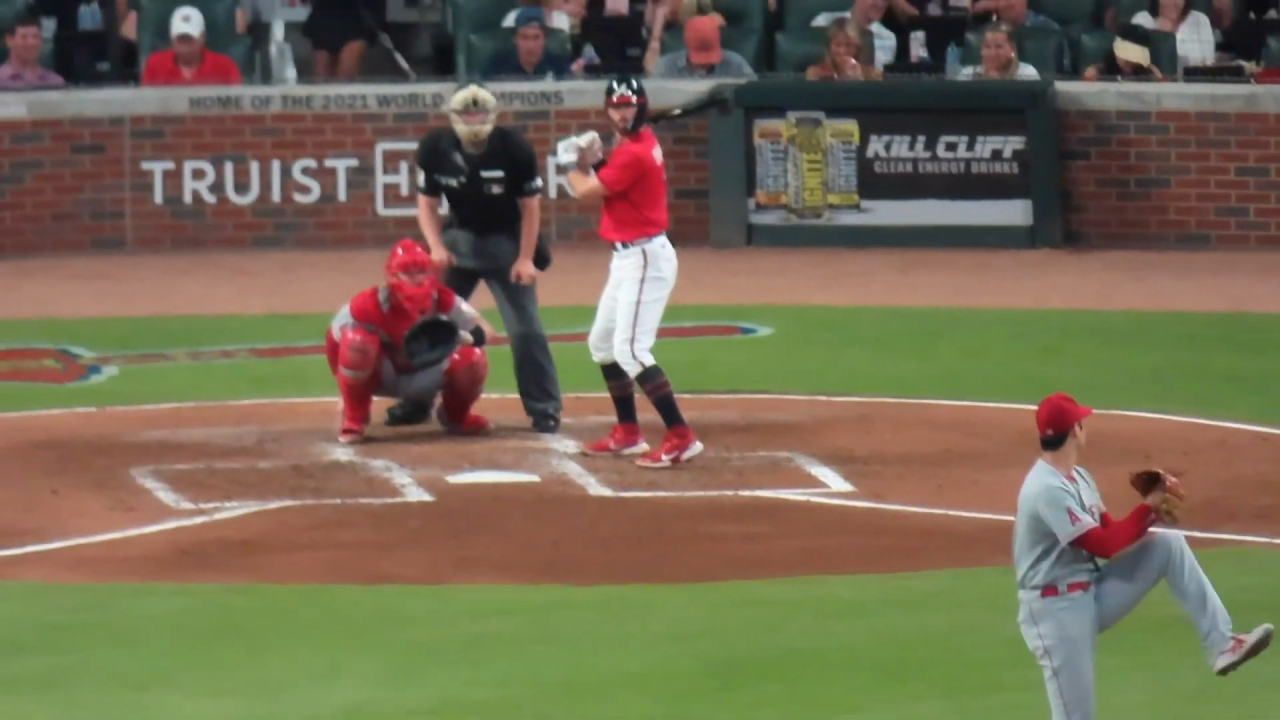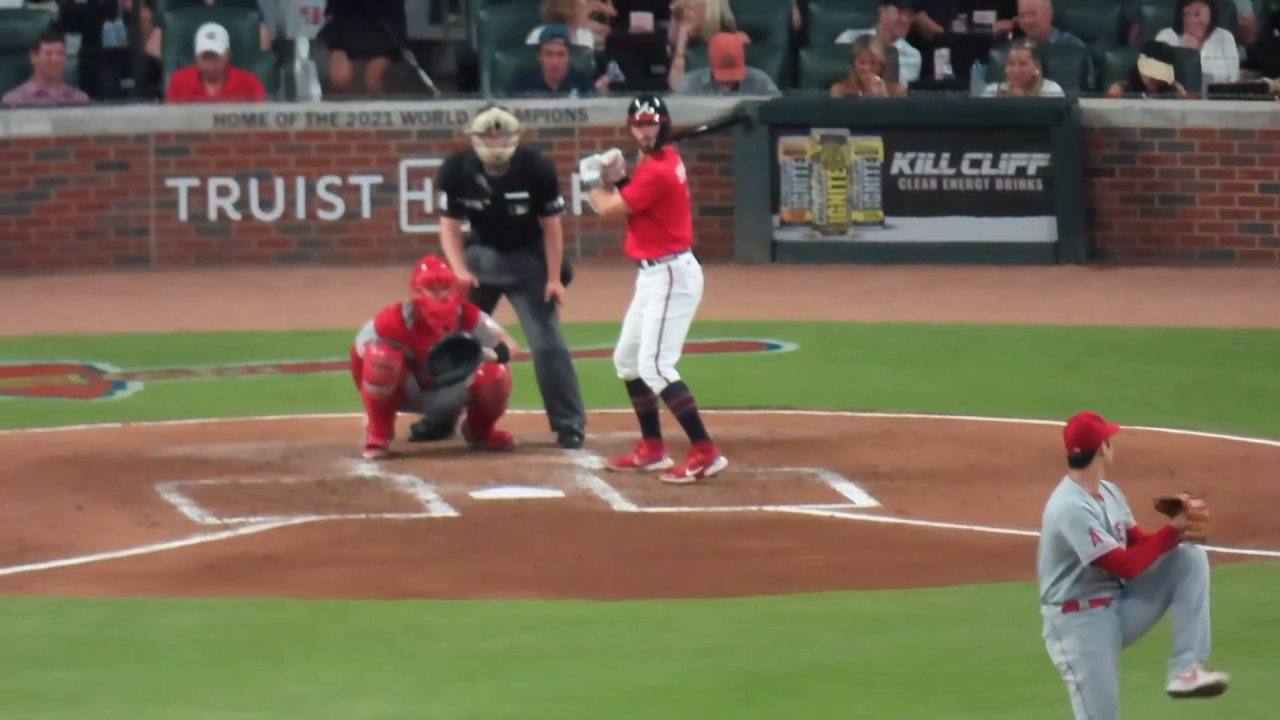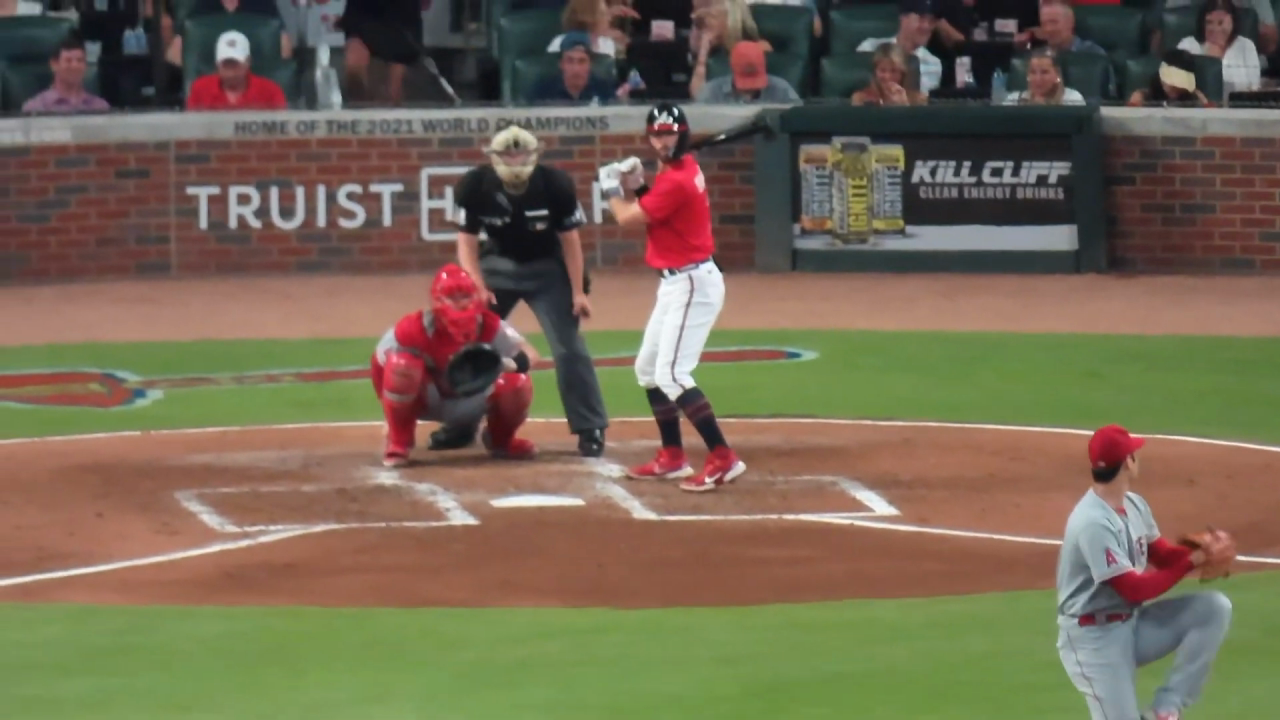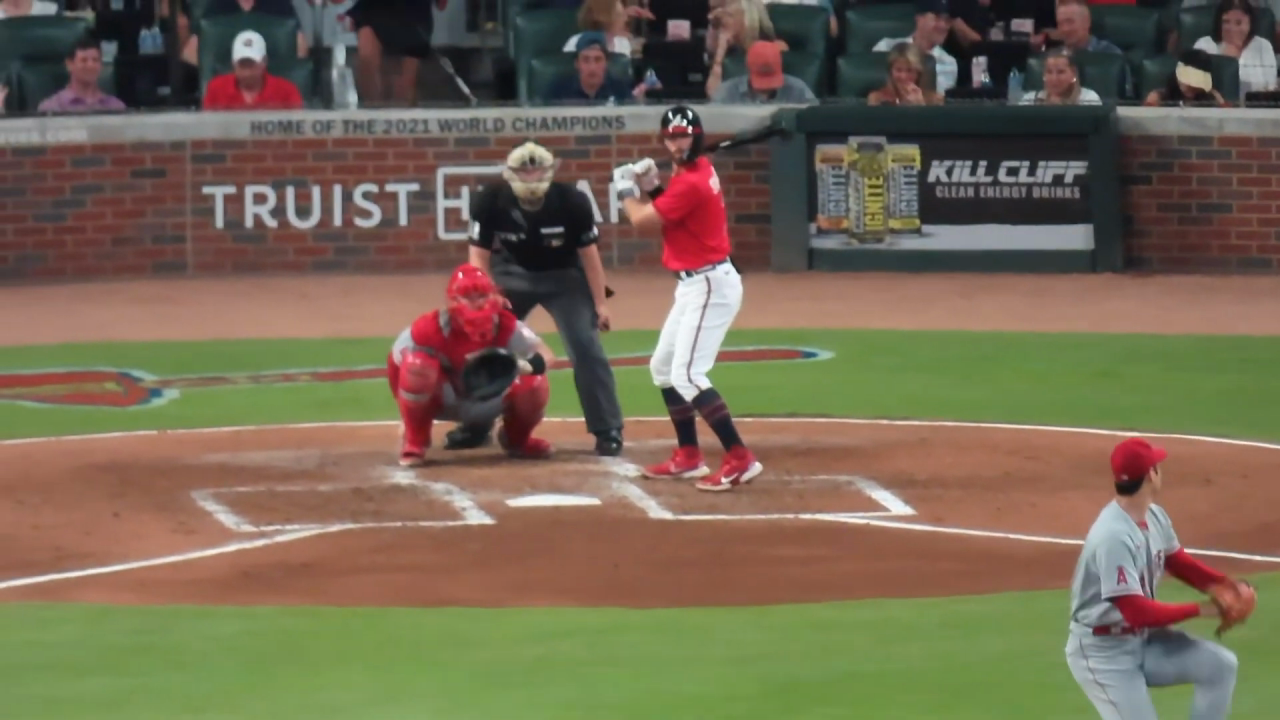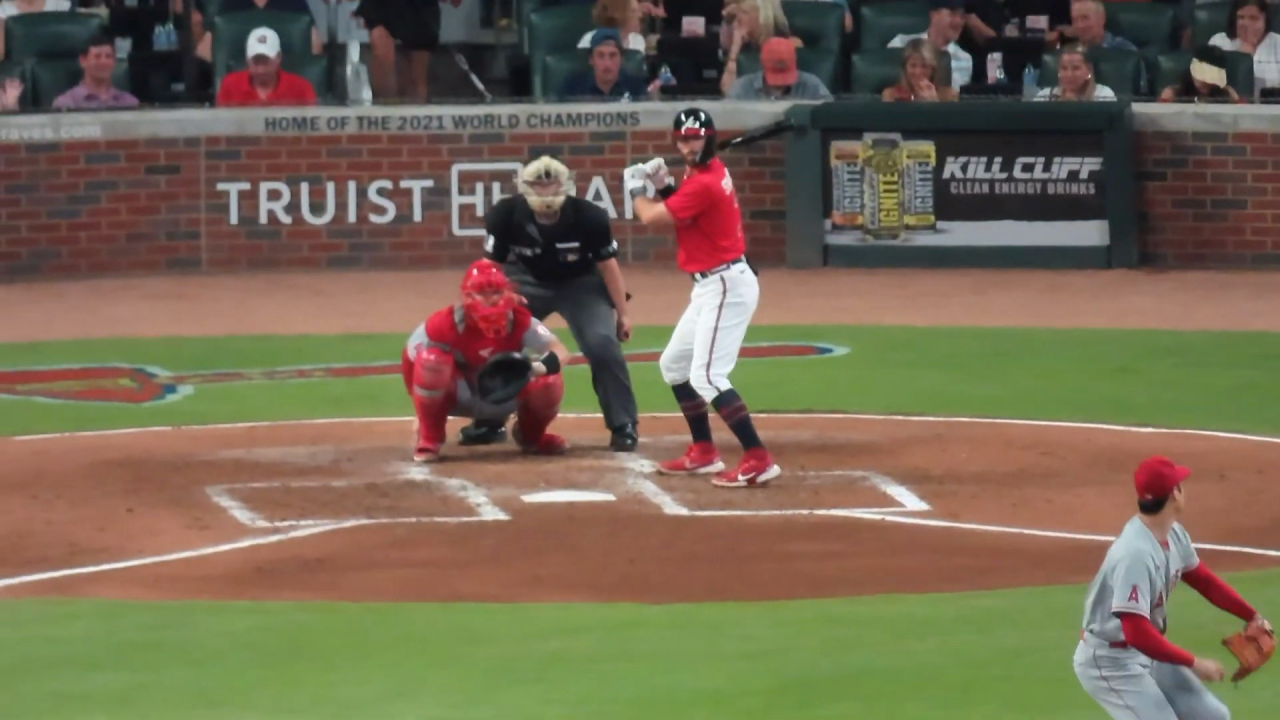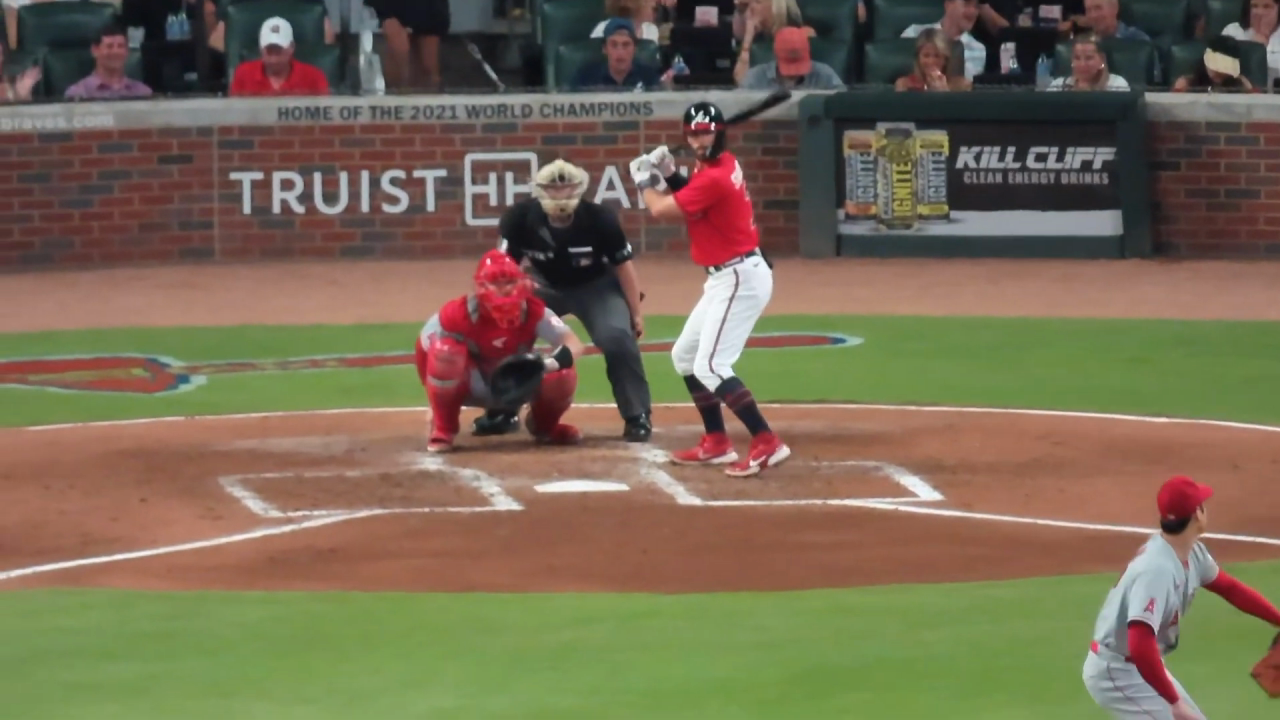
dt=0.1s
person 1, frame 1
left shoulder: (635, 151)
right shoulder: (635, 143)
left elbow: (585, 191)
right elbow: (613, 182)
left wrist: (570, 161)
right wrist: (594, 159)
left hip: (645, 258)
right hip: (628, 257)
left knee: (630, 350)
right knee: (602, 343)
left ankle: (681, 437)
right ankle: (628, 433)
person 1, frame 2
left shoulder: (658, 169)
right shoulder: (659, 161)
left elbow: (609, 209)
right elbow: (634, 199)
left wrist: (592, 178)
right wrist: (616, 177)
left hip: (670, 275)
right hip: (655, 274)
left knee: (654, 366)
right knee: (627, 359)
left ankle: (705, 452)
right ankle: (652, 449)
person 1, frame 3
left shoulder: (677, 179)
right shoulder: (678, 169)
left elbow: (628, 218)
right elbow: (653, 208)
left wrist: (610, 187)
right wrist: (636, 184)
left hip: (692, 284)
right hip: (677, 283)
left knee: (671, 374)
right knee: (648, 368)
left ankle: (723, 458)
right ankle: (673, 457)
person 1, frame 4
left shoulder: (692, 181)
right shoulder: (694, 172)
left elbow: (642, 219)
right elbow: (668, 209)
left wrist: (625, 187)
right wrist: (650, 186)
left hip: (709, 285)
right hip: (694, 284)
left knee: (687, 375)
right knee: (663, 368)
left ankle: (739, 459)
right ankle: (689, 457)
person 1, frame 5
left shoulder: (704, 182)
right shoulder: (706, 173)
left elbow: (652, 217)
right elbow: (682, 205)
left wrist: (636, 187)
right wrist: (662, 184)
left hip: (726, 285)
right hip: (713, 285)
left knee: (707, 376)
right knee: (674, 364)
left ankle: (758, 459)
right ankle: (703, 453)
person 1, frame 6
left shoulder: (714, 177)
right shoulder: (719, 165)
left elbow: (661, 209)
right elbow: (691, 196)
left wrist: (643, 179)
right wrist: (668, 174)
left hip: (739, 278)
right hip: (728, 277)
left knee: (710, 366)
right knee: (685, 356)
left ankle: (766, 443)
right ankle: (716, 443)
person 2, frame 1
left shoulder: (514, 148)
right shoulder: (433, 147)
left elbow: (530, 206)
right elbow: (427, 204)
left wrist: (527, 259)
right wrist: (437, 248)
left hip: (506, 242)
right hip: (458, 239)
left knee: (524, 327)
left ankle: (545, 408)
right ankle: (416, 401)
person 2, frame 2
left shoulder: (537, 168)
right shoulder: (456, 169)
left elbow: (551, 225)
right elbow: (449, 226)
left wrist: (554, 277)
right wrist: (459, 271)
left hip: (528, 258)
right hip: (480, 255)
left knee: (548, 342)
left ankle: (570, 423)
person 2, frame 3
left shoulder: (555, 184)
right shoulder: (474, 185)
left elbow: (570, 239)
right elbow: (466, 241)
left wrist: (579, 291)
right wrist: (477, 287)
left hip: (547, 268)
right hip: (497, 265)
left knee: (570, 347)
left ankle: (592, 429)
right ankle: (460, 424)
person 2, frame 4
left shoulder: (571, 200)
right shoulder: (490, 201)
left elbow: (588, 253)
right elbow: (479, 255)
left wrist: (600, 302)
left hip: (564, 275)
right hip: (513, 271)
left knee: (586, 347)
left ankle: (608, 430)
right ankle: (475, 424)
person 2, frame 5
left shoulder: (588, 215)
right shoulder: (505, 214)
left elbow: (607, 263)
left wrist: (622, 313)
left hip: (581, 283)
right hip: (529, 281)
left knee: (603, 344)
left ankle: (624, 425)
right ankle: (489, 420)
person 2, frame 6
left shoulder: (601, 219)
right shoulder: (519, 217)
left elbow: (623, 266)
left wrist: (636, 313)
left hip: (595, 285)
right hip: (543, 284)
left knee: (617, 336)
left ankle: (637, 415)
right ankle: (502, 411)
person 3, frame 1
left shoulder: (1074, 475)
right shoulder: (1046, 487)
left elbow: (1110, 529)
right elbow: (1107, 545)
left wrist: (1147, 508)
right wrist: (1147, 508)
left hip: (1096, 597)
right hip: (1055, 611)
left knee: (1168, 547)
left ankle: (1222, 645)
person 3, frame 2
left shoulder: (1108, 491)
right shoulder: (1071, 505)
left elbow: (1138, 543)
right elbow: (1125, 566)
left wrist: (1179, 526)
right wrist: (1173, 530)
left hip: (1118, 612)
right hip: (1080, 626)
left knee: (1191, 558)
left ankle: (1187, 669)
person 3, frame 3
left shoulder: (1133, 504)
right shoulder: (1093, 522)
left elbow: (1161, 554)
right elbow: (1135, 589)
left wrist: (1203, 550)
right wrist: (1191, 562)
left hip: (1130, 628)
right hip: (1093, 643)
left knee: (1216, 607)
person 3, frame 4
left shoulder: (1154, 515)
right shoulder: (1113, 536)
left elbow: (1179, 563)
right elbow: (1137, 613)
left wrist: (1227, 586)
right wrist: (1198, 610)
left hip: (1140, 641)
right hip: (1102, 652)
person 3, frame 5
left shoulder: (1173, 533)
right shoulder: (1135, 553)
left elbow: (1204, 579)
right elbow: (1138, 633)
left wrist: (1252, 615)
right wrist: (1194, 663)
left hip: (1143, 656)
right hip: (1107, 662)
person 3, frame 6
left shoulder: (1192, 551)
right shoulder: (1155, 569)
left elbow: (1228, 586)
right elbow: (1140, 647)
left hip: (1145, 665)
right hip: (1117, 673)
person 4, frame 1
left shoulder: (444, 300)
right shoulder: (369, 304)
left elbow: (485, 329)
right elbow: (334, 339)
left wrist: (465, 338)
right wrist: (346, 395)
left hip: (426, 377)
right hip: (383, 377)
left knee: (473, 358)
right knee: (356, 340)
left ankle: (455, 416)
right ankle: (354, 419)
person 4, frame 2
left shoulder: (468, 316)
right shoulder: (393, 320)
left elbow: (509, 345)
right elbow: (359, 355)
left wrist: (488, 354)
right wrist: (371, 410)
left hip: (450, 393)
right hip: (407, 393)
left knee: (497, 374)
right knee: (379, 356)
left ankle: (480, 432)
right ankle: (379, 434)
person 4, frame 3
left shoulder: (488, 324)
right shoulder: (413, 329)
left elbow: (530, 354)
right elbow: (379, 364)
left wrist: (508, 364)
right wrist: (392, 418)
left hip: (471, 402)
right hip: (427, 401)
left knee: (518, 384)
right knee: (400, 364)
left ankle: (500, 440)
right ankle: (399, 443)
person 4, frame 4
left shoulder: (504, 324)
right shoulder: (429, 328)
left elbow: (546, 355)
right elbow: (396, 364)
left wrist: (523, 366)
right wrist: (408, 414)
left hip: (487, 401)
right hip: (443, 401)
left knee: (534, 384)
right knee: (415, 365)
left ankle: (516, 440)
right ankle: (415, 442)
person 4, frame 5
left shoulder: (520, 321)
right shoulder: (444, 324)
left elbow: (560, 352)
right elbow: (410, 359)
left wrist: (538, 368)
right wrist: (423, 405)
right hip: (458, 397)
left knee: (550, 381)
right knee: (430, 359)
left ankle: (530, 436)
right ankle: (430, 438)
person 4, frame 6
left shoulder: (533, 311)
right shoulder: (457, 314)
left elbow: (574, 344)
right elbow: (424, 350)
left wrist: (550, 363)
right wrist: (436, 392)
right hip: (471, 387)
left knee: (563, 373)
right knee: (443, 350)
left ankle: (544, 426)
right ankle: (443, 428)
